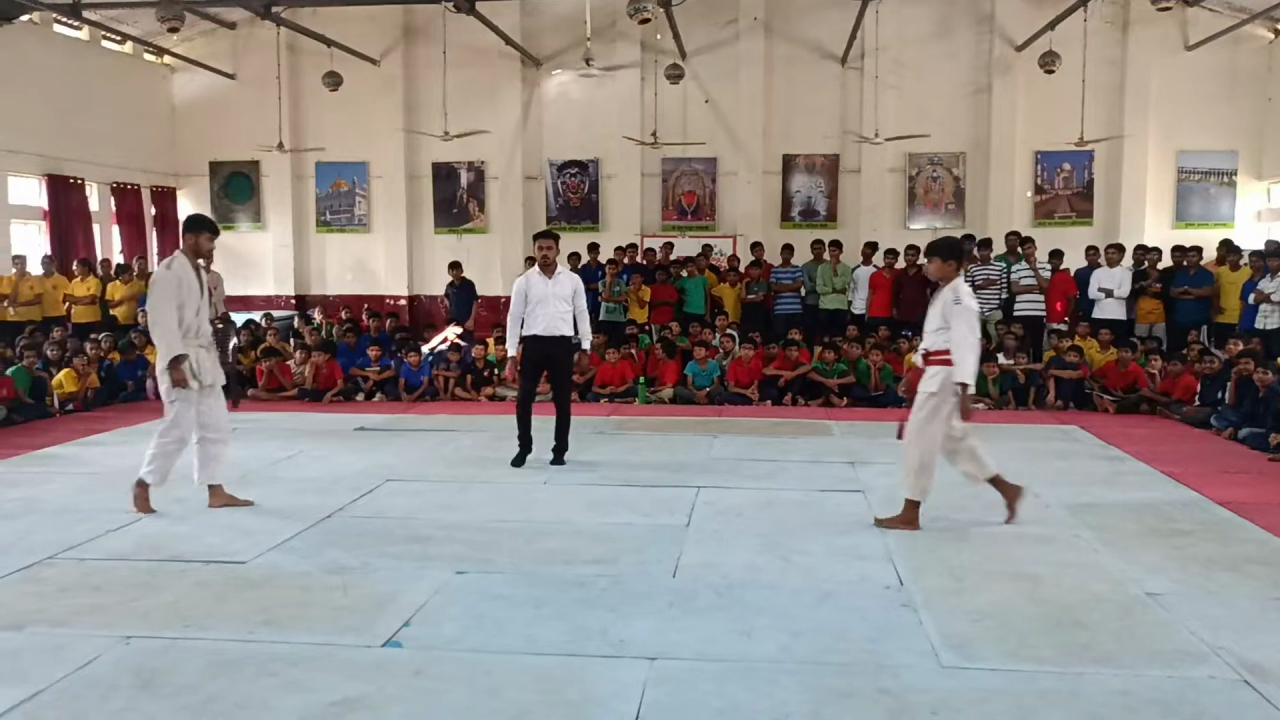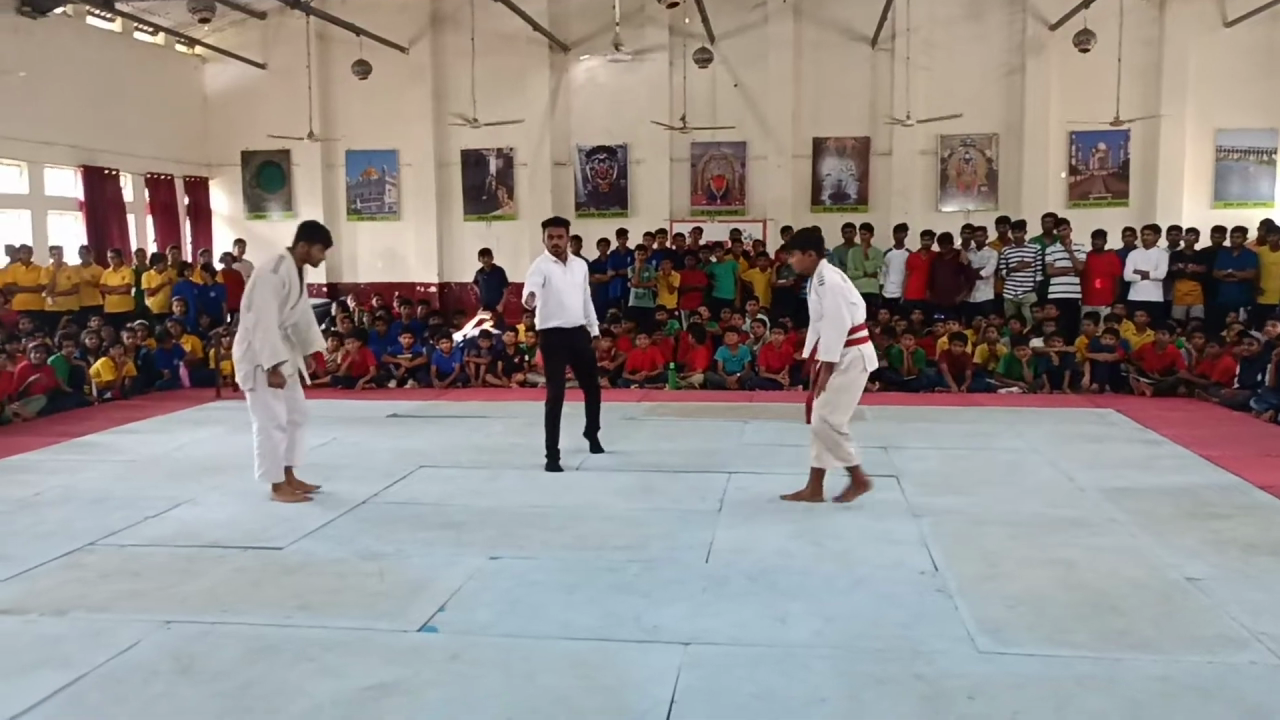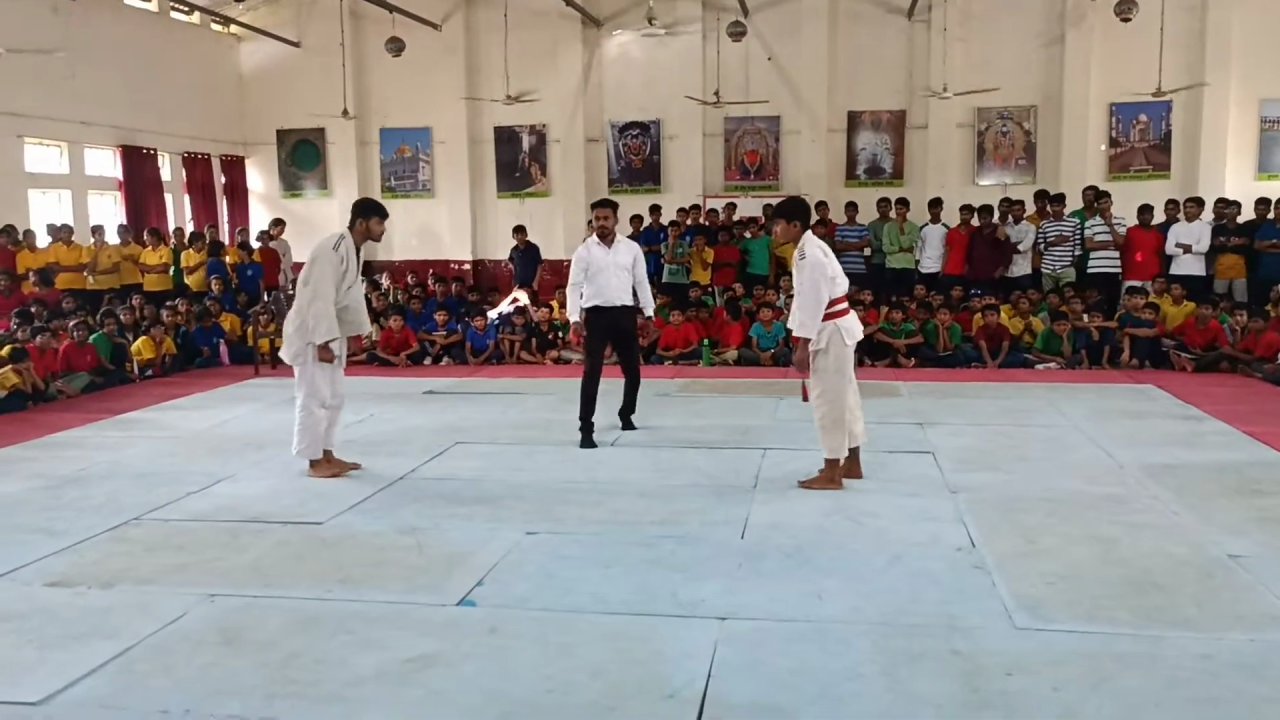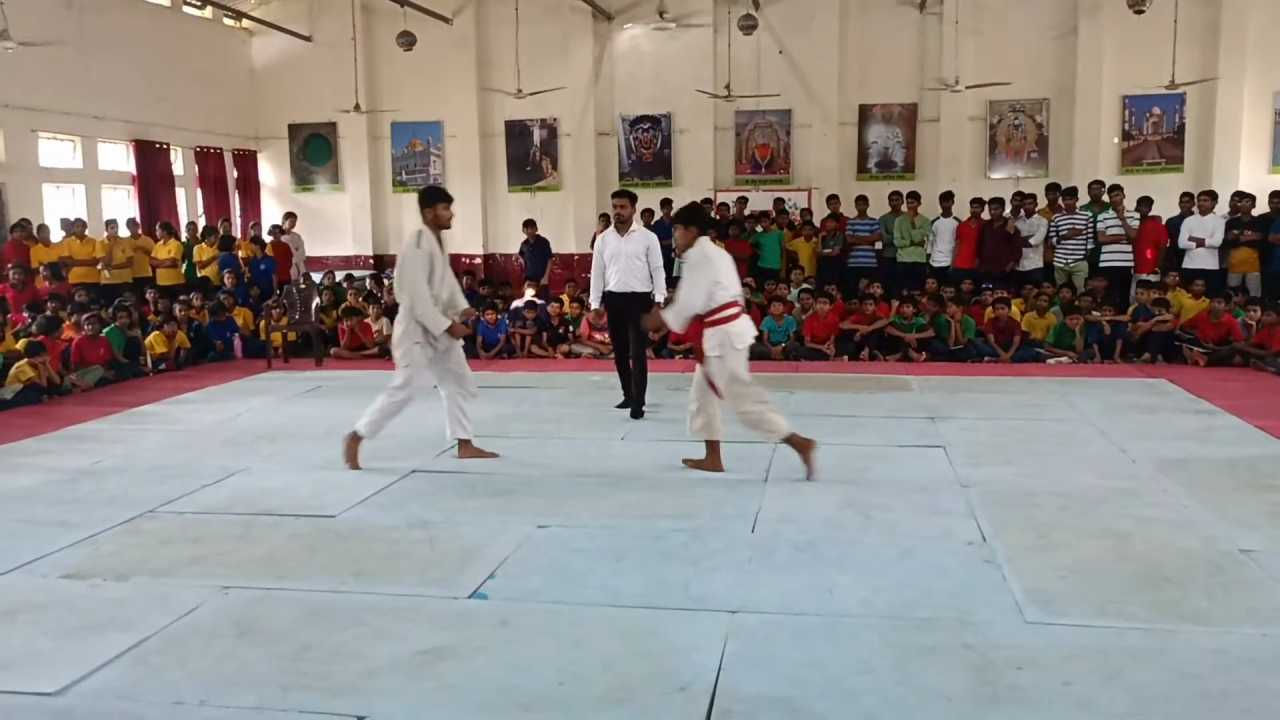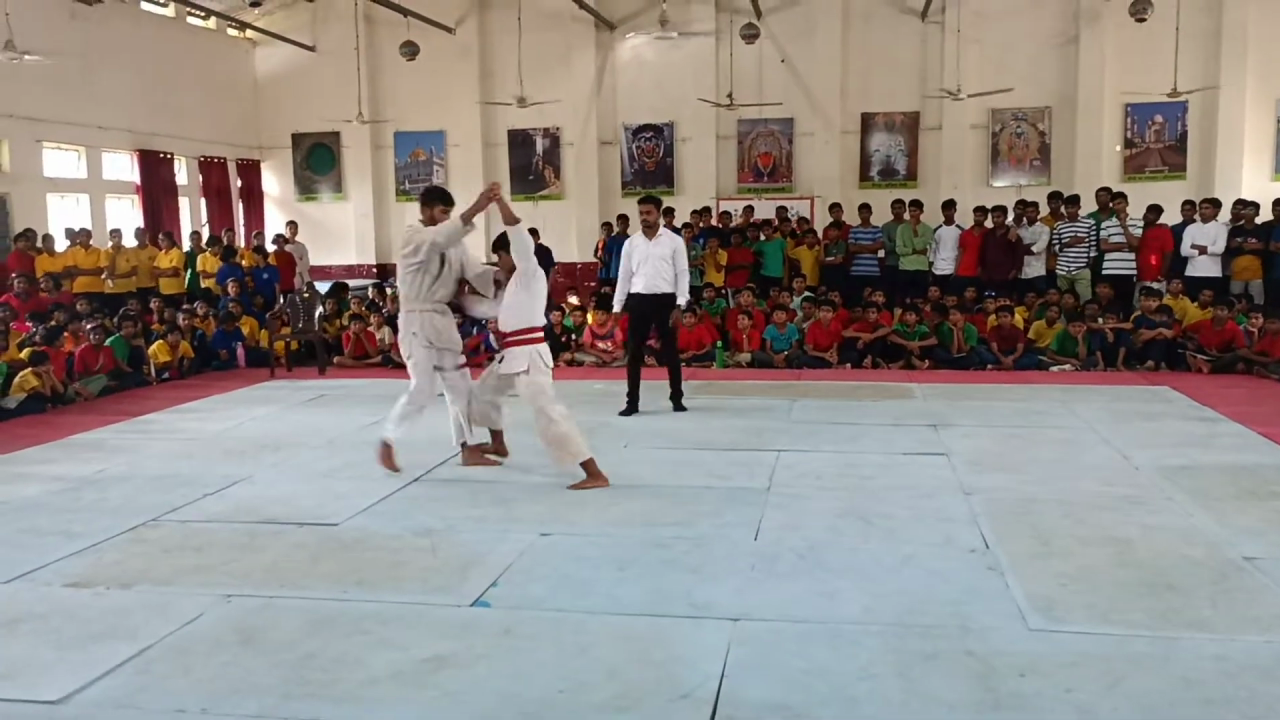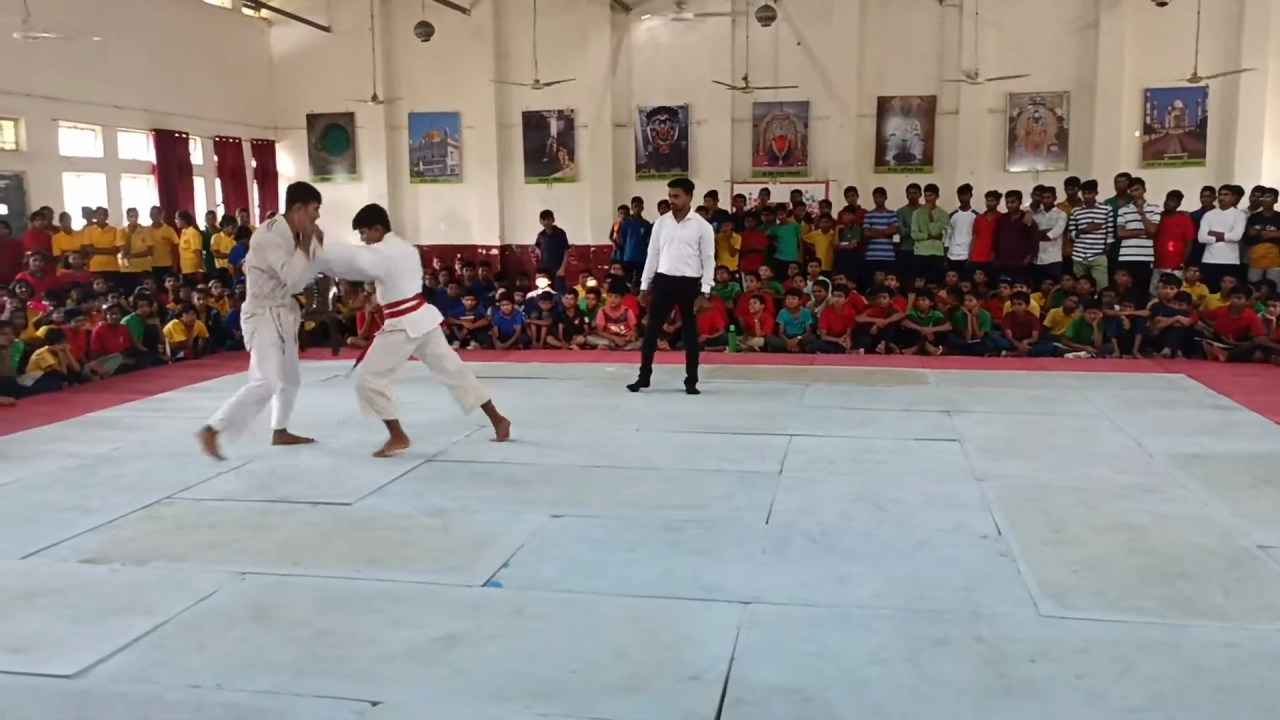
dt=0.7s
person 1, frame 1
left shoulder: (199, 273)
right shoulder: (169, 272)
right elbow: (163, 323)
left wrist: (211, 357)
right wrist: (175, 364)
left hip: (204, 359)
right hip: (181, 361)
left knee: (216, 428)
right knee: (178, 429)
left ankle: (216, 492)
right ankle: (143, 485)
person 1, frame 2
left shoulder: (297, 270)
right shoulder: (273, 273)
left elbow: (302, 314)
right elbow: (263, 323)
left wrist: (309, 352)
right wrist: (273, 367)
left hip: (280, 347)
right hip: (258, 351)
left knee: (295, 413)
right knee: (271, 419)
left ankle: (289, 477)
right ankle: (278, 486)
person 1, frame 3
left shoulder: (354, 250)
right shoulder: (332, 249)
left elbow: (353, 295)
right elbow: (319, 299)
left wrist: (354, 333)
right wrist: (325, 343)
left hip: (331, 329)
right hip: (310, 330)
left knee: (333, 397)
right knee: (314, 397)
left ankle: (327, 455)
right ankle: (315, 462)
person 1, frame 4
left shoulder: (436, 241)
right shoulder: (417, 247)
right elbow: (417, 299)
left wrist: (461, 310)
right wrist: (449, 327)
left hip: (438, 327)
right hip: (416, 330)
left knee: (461, 384)
right knee: (401, 391)
left ankle: (465, 445)
right ankle: (355, 438)
person 1, frame 5
left shoulder: (451, 243)
right shoulder: (414, 238)
left elbow: (477, 273)
right elbow: (444, 235)
right wrist: (477, 207)
left hip: (442, 320)
right hip: (416, 322)
left knee: (460, 386)
right knee: (423, 389)
left ankle: (468, 451)
right ankle: (387, 444)
person 1, frame 6
left shoulder: (300, 236)
right shoulder: (270, 236)
left elbow: (321, 263)
right elbow: (294, 278)
right wrist: (305, 243)
left hip: (284, 313)
right hip: (263, 315)
left knee: (289, 378)
right knee: (266, 383)
left ankle: (280, 431)
right ankle: (211, 430)
person 2, frame 1
left shoulder: (958, 297)
right shoulder: (947, 293)
left elbow: (965, 346)
left wrist: (963, 391)
left hip: (947, 377)
right hip: (939, 374)
left knee: (918, 440)
right knee: (953, 439)
left ankle: (910, 514)
right ankle: (1006, 490)
person 2, frame 2
left shoulder: (829, 279)
right shoulder: (820, 278)
left elbow: (837, 326)
right elbow: (819, 325)
left wrist: (826, 368)
right wrist: (812, 361)
left hip: (852, 356)
right hip: (838, 355)
left knee: (826, 420)
right knee: (819, 419)
left ankle: (859, 478)
right ankle: (814, 488)
person 2, frame 3
left shoulder: (810, 252)
right shoulder: (808, 248)
left elbow: (813, 302)
right elbow: (804, 297)
left wrist: (802, 345)
right wrist: (798, 338)
left hip: (832, 330)
right hip: (834, 327)
left knee: (828, 398)
right knee: (842, 395)
left ankle: (831, 473)
right ankle: (851, 464)
person 2, frame 4
left shoulder: (696, 256)
right shoulder: (717, 253)
left elbow: (690, 301)
left wrist: (662, 319)
left hip: (723, 333)
right hip: (731, 326)
left knee: (744, 399)
right knee: (702, 393)
left ankle: (799, 444)
right ankle: (713, 457)
person 2, frame 5
left shoulder: (531, 273)
right shoulder: (524, 279)
left elbow: (523, 242)
left wrist: (500, 202)
left hip: (528, 356)
right hip: (515, 354)
left knee: (548, 414)
right knee: (483, 392)
left ankle: (595, 474)
right ankle: (498, 445)
person 2, frame 6
left shoulder: (381, 253)
right shoulder: (405, 248)
left elbow: (350, 257)
left wrist: (316, 236)
left hip: (404, 324)
right hip: (423, 317)
left knee: (369, 378)
right knee: (452, 369)
left ankle: (398, 436)
right ankle: (498, 421)
person 3, frame 1
left shoulder: (573, 280)
right shoulder: (524, 281)
left elbow: (581, 313)
right elbow: (515, 316)
left wrist: (586, 346)
right wrist: (512, 350)
left hip: (562, 344)
right hip: (534, 344)
left knee: (563, 401)
right knee: (524, 398)
left ankle: (559, 450)
right ankle: (524, 446)
person 3, frame 2
left shoulder: (580, 265)
right shoulder: (540, 266)
right elbow: (531, 289)
left wrist: (594, 332)
right wrist: (530, 299)
left hip: (578, 333)
right hip: (553, 336)
left knee: (592, 387)
right knee: (555, 396)
left ankle: (592, 434)
right ankle: (552, 455)
person 3, frame 3
left shoulder: (632, 248)
right shoulder: (584, 250)
left elbow: (641, 282)
right elbow: (574, 286)
left wrist: (649, 313)
right wrist: (575, 318)
left hip: (625, 313)
right hip: (596, 315)
left knee: (632, 369)
right knee: (591, 371)
left ankle: (626, 414)
right ankle: (586, 429)
person 3, frame 4
left shoulder: (647, 237)
right shoulder: (603, 239)
left elbow: (657, 270)
right elbow: (597, 273)
left wrist: (658, 301)
right wrist: (595, 305)
left hip: (638, 298)
right hip: (614, 299)
left knee: (638, 353)
right knee: (620, 352)
left ankle: (638, 402)
right ankle: (629, 394)
person 3, frame 5
left shoulder: (674, 241)
right shoulder: (631, 243)
left elbow: (682, 274)
right elbow: (624, 276)
left wrist: (679, 305)
right wrist: (618, 307)
left hip: (665, 300)
right hip: (639, 300)
left knee: (670, 351)
right knee: (634, 352)
left ankle: (676, 398)
right ankle: (632, 402)
person 3, frame 6
left shoulder: (702, 226)
right shoulder: (661, 223)
left elbow: (708, 260)
right elbow: (653, 254)
left wrist: (704, 292)
right wrist: (645, 285)
left hip: (689, 283)
right hip: (663, 280)
left knee: (690, 333)
right knee: (652, 328)
left ankle: (691, 381)
right ankle: (644, 376)
